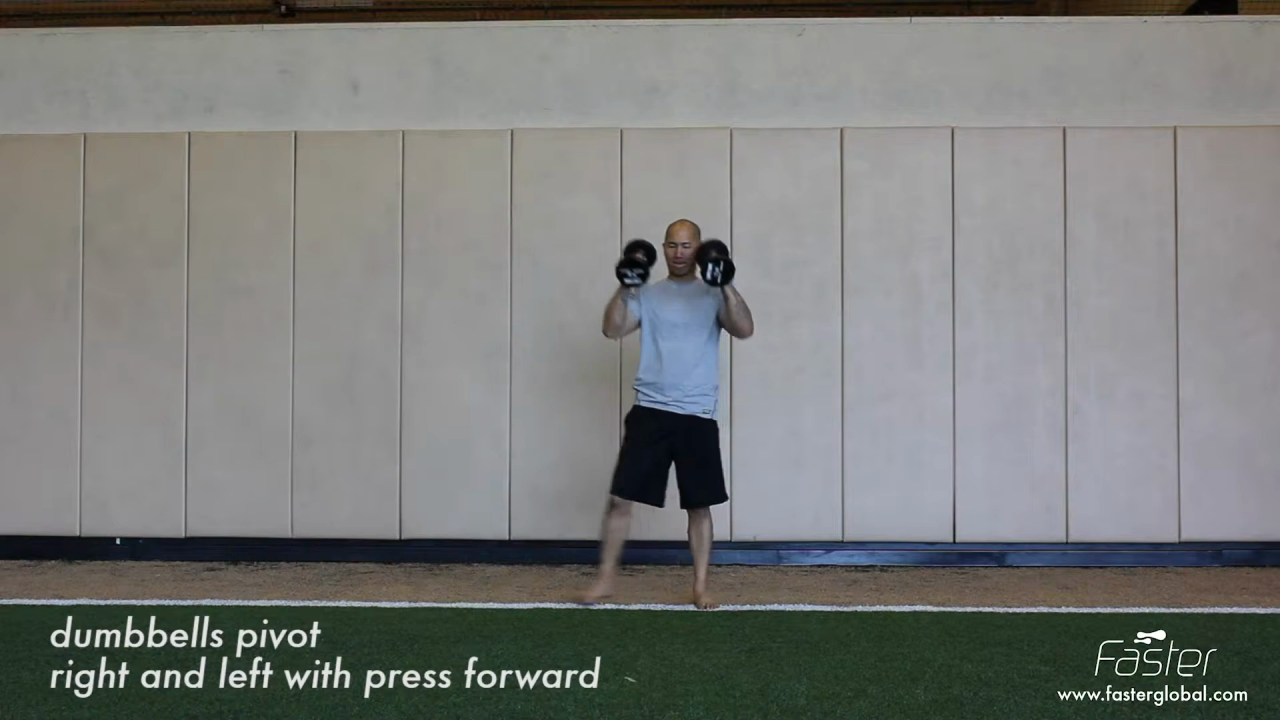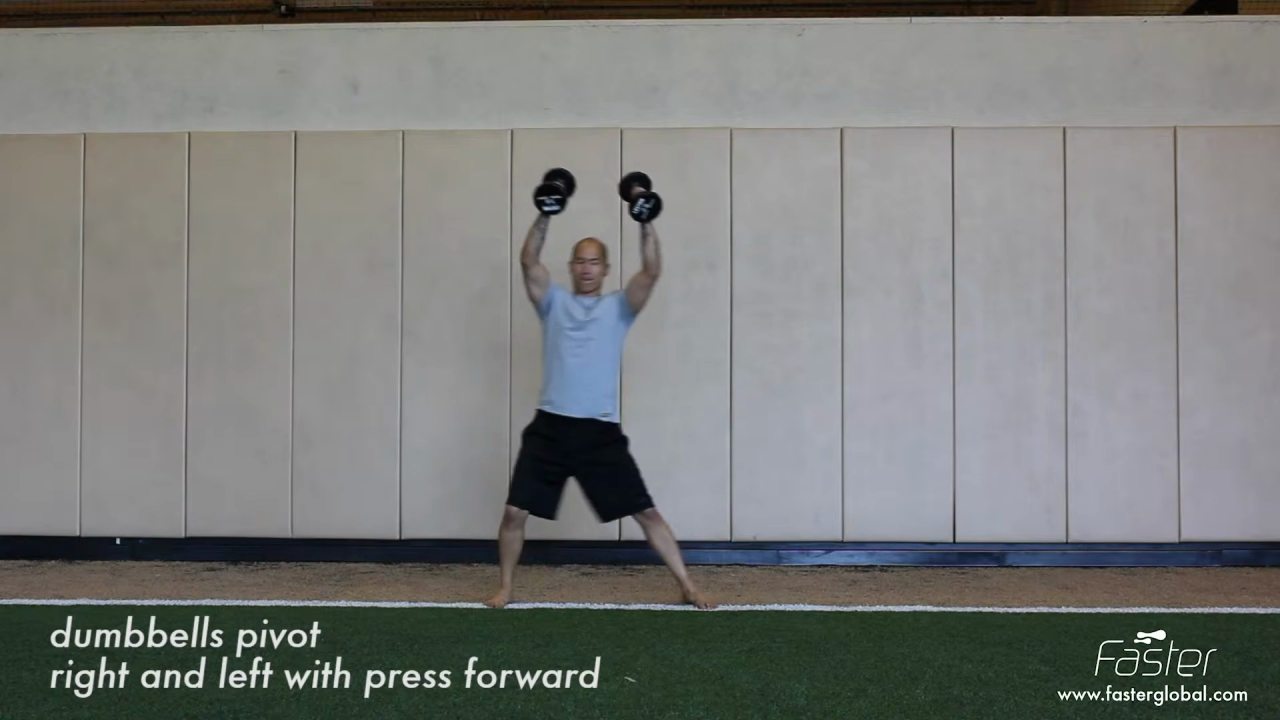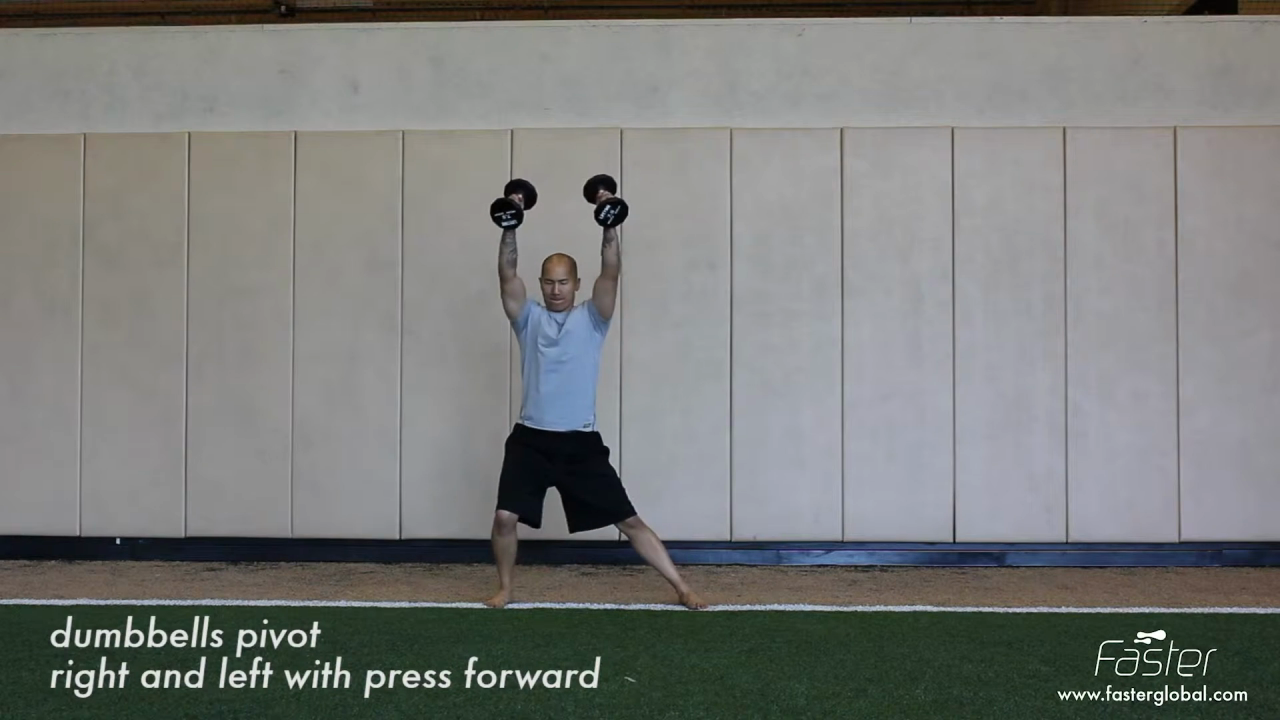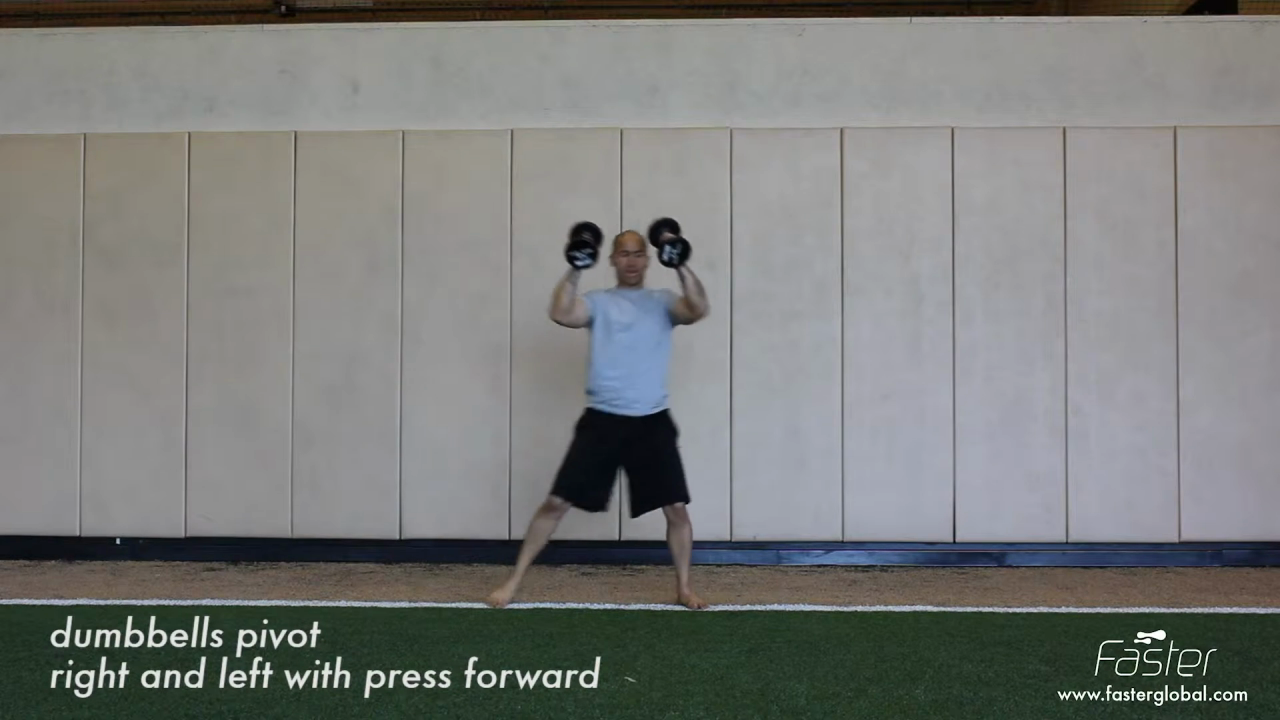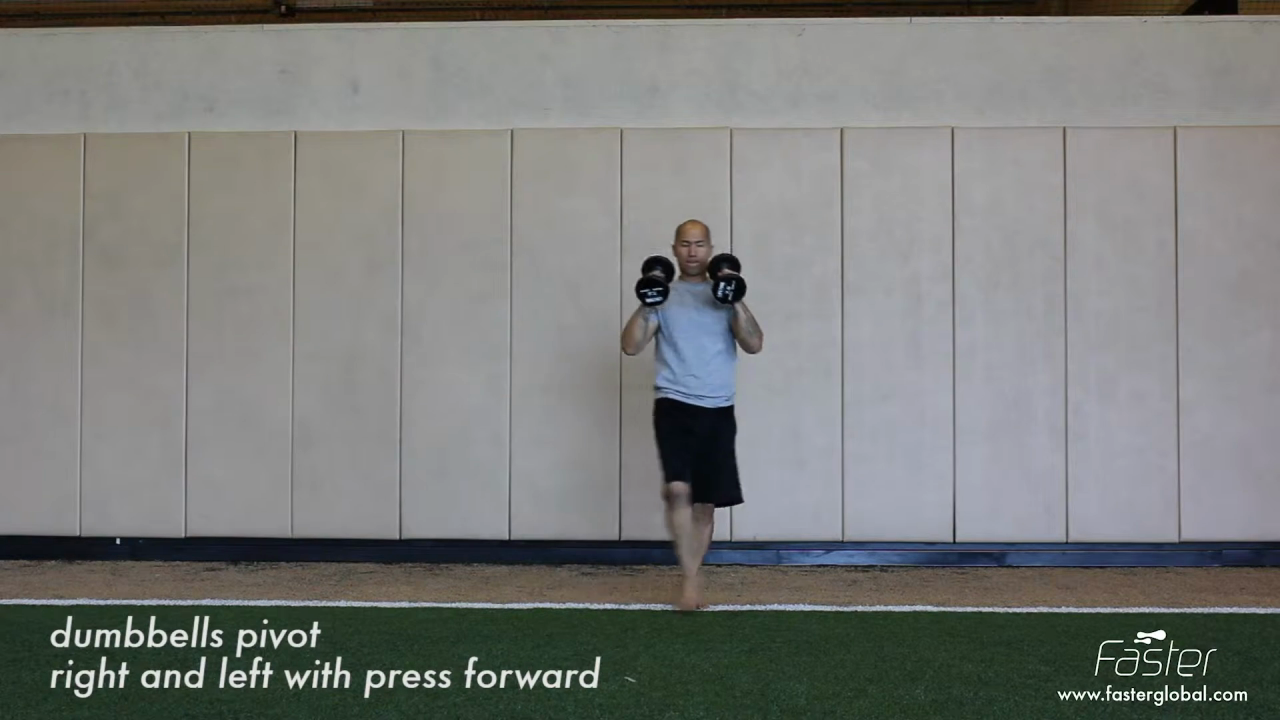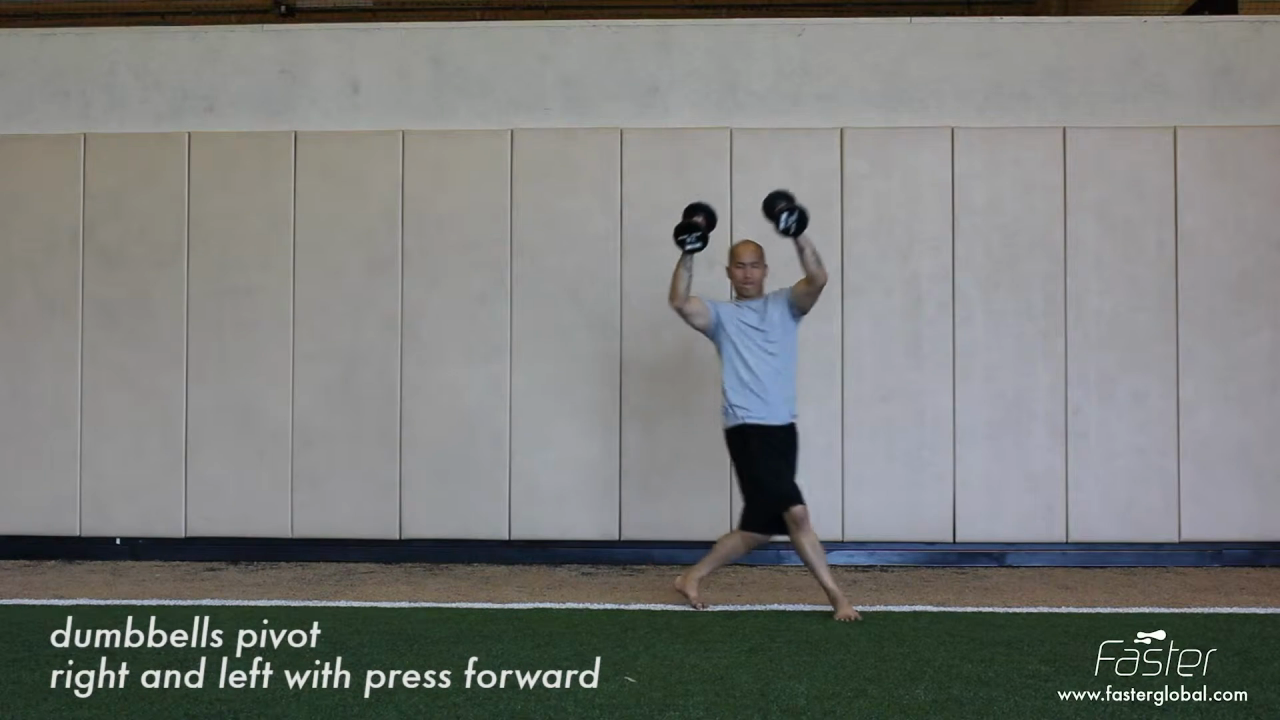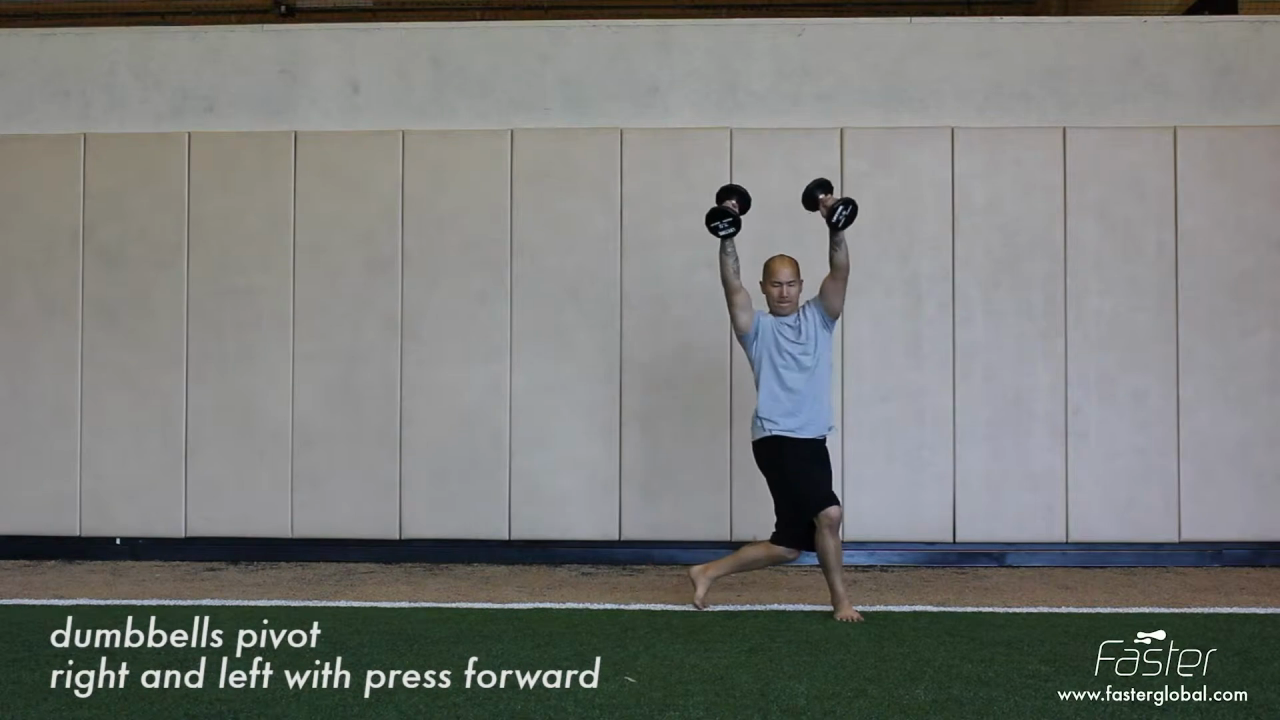
dt=0.5s
person 1, frame 1
left shoulder: (715, 295)
right shoulder: (648, 296)
left elbow: (744, 329)
right elbow: (612, 329)
left wrist: (725, 284)
right wrist: (626, 284)
left hip: (697, 417)
right hip: (650, 412)
left knee: (700, 506)
right knee: (620, 499)
left ankle: (701, 585)
right ankle: (606, 578)
person 1, frame 2
left shoulder: (619, 307)
right shoulder: (554, 302)
left elbow: (651, 270)
right elbow: (530, 263)
left wrist: (645, 222)
right wrist: (545, 215)
left hip: (600, 430)
right hip: (551, 426)
left knee: (645, 512)
right knee: (516, 512)
left ankle: (687, 585)
right ankle: (506, 587)
person 1, frame 3
left shoulder: (591, 318)
right shoulder: (529, 318)
left elbow: (611, 273)
right elbow: (507, 275)
left wrist: (609, 227)
right wrist: (510, 227)
left hip: (581, 442)
right hip: (531, 440)
left knee: (629, 520)
right knee: (505, 519)
left ankle: (681, 588)
right ankle: (506, 588)
person 1, frame 4
left shoulder: (665, 301)
right shoulder: (597, 302)
left elbow: (698, 309)
right elbow: (563, 315)
left wrist: (680, 264)
right wrist: (576, 269)
left hip: (651, 423)
right hip: (602, 420)
left knee: (676, 506)
right knee: (556, 503)
left ankle: (684, 587)
right ankle: (513, 582)
person 1, frame 5
left shoulder: (724, 297)
right shoulder: (663, 298)
left elbow: (754, 344)
right elbow: (630, 346)
left wrist: (736, 301)
right wrist: (645, 305)
left hip: (719, 410)
right hip: (675, 406)
left knee: (706, 501)
right knee: (677, 489)
left ankle: (687, 582)
right ankle: (693, 578)
person 1, frame 6
left shoulder: (785, 303)
right shoulder: (720, 313)
left elbow: (818, 279)
right elbow: (679, 303)
left wrist: (797, 236)
right wrist: (689, 252)
left hip: (782, 427)
right hip: (747, 429)
left knee: (759, 527)
right knee: (796, 512)
left ankle: (691, 577)
right ankle: (836, 595)
person 1, frame 7
left shoulder: (819, 317)
right shoulder: (757, 326)
left elbow: (840, 272)
right elbow: (732, 285)
left wrist: (835, 226)
right wrist: (726, 235)
left hip: (812, 441)
right hip: (776, 441)
left knee: (789, 544)
right knee: (829, 514)
left ankle: (708, 572)
right ankle: (840, 599)
